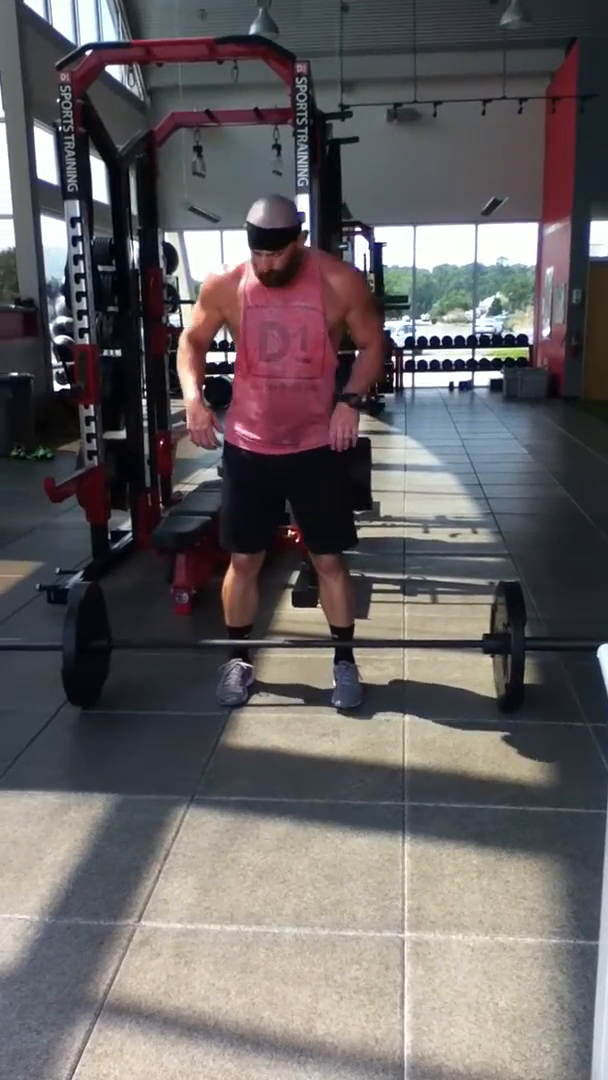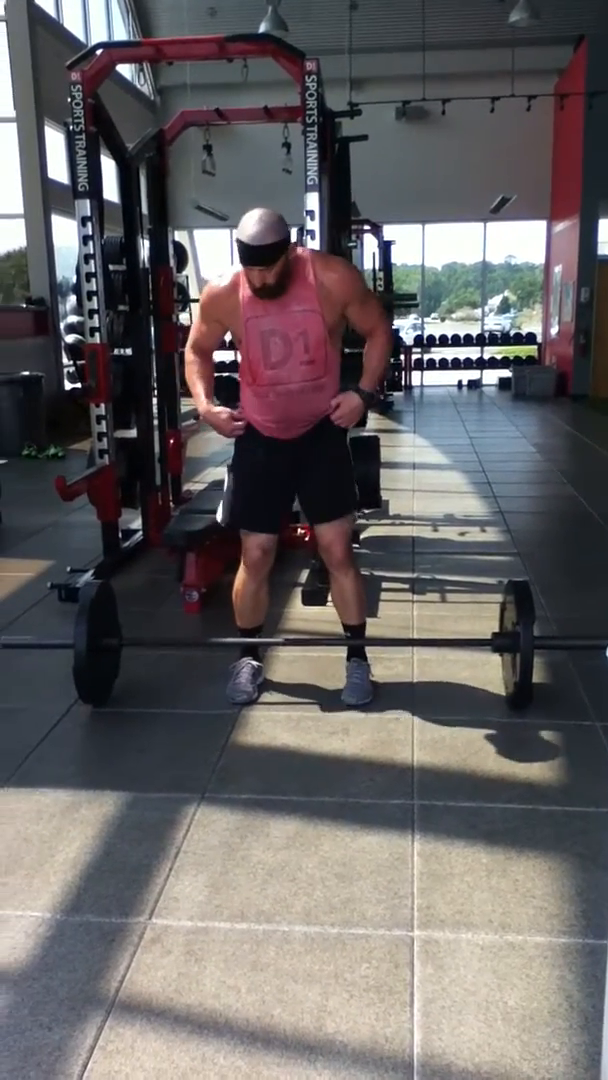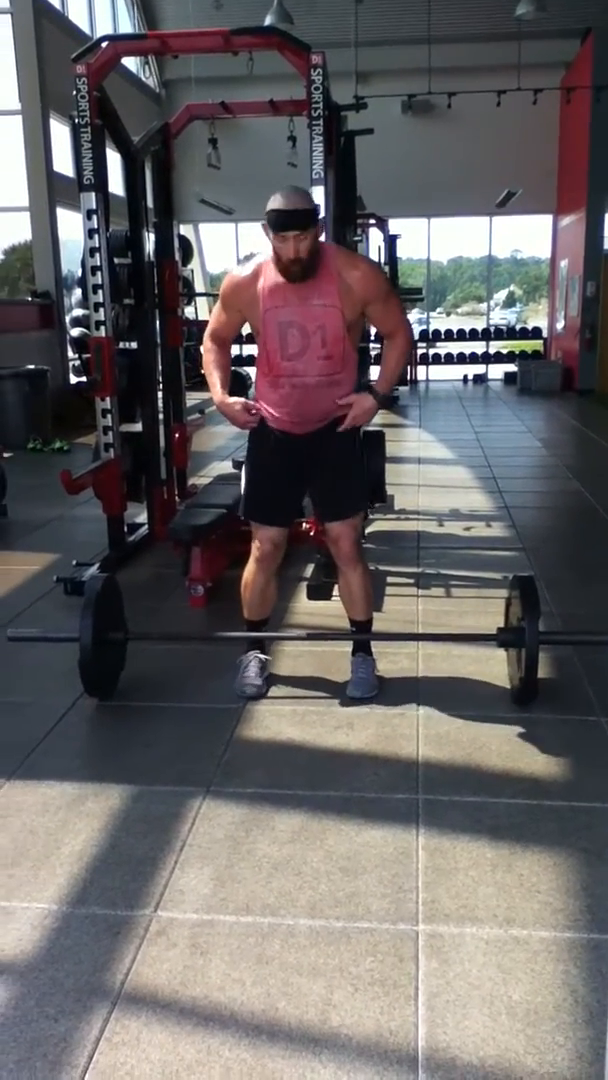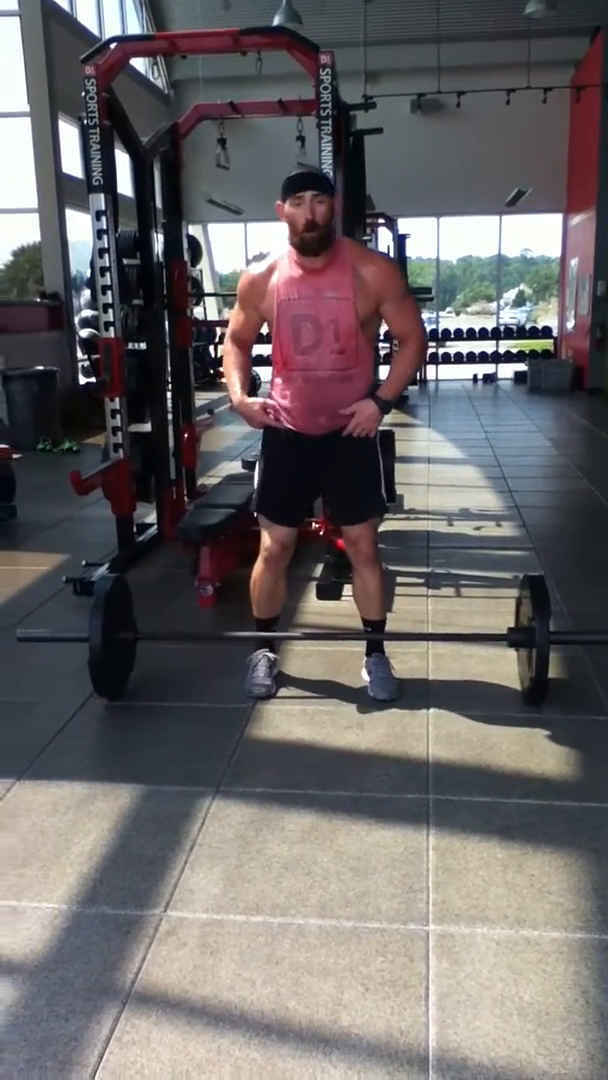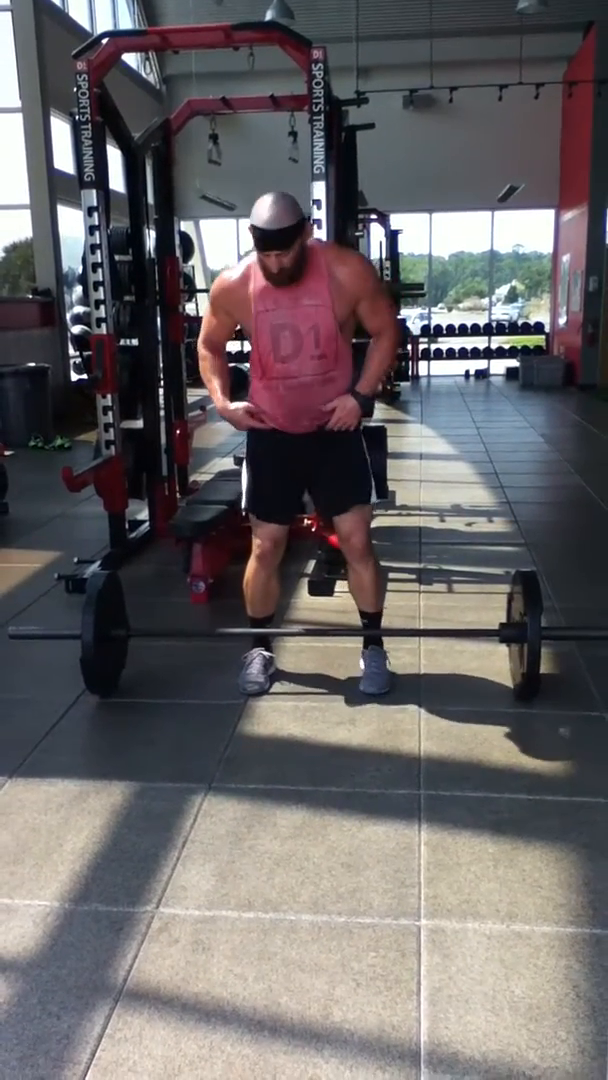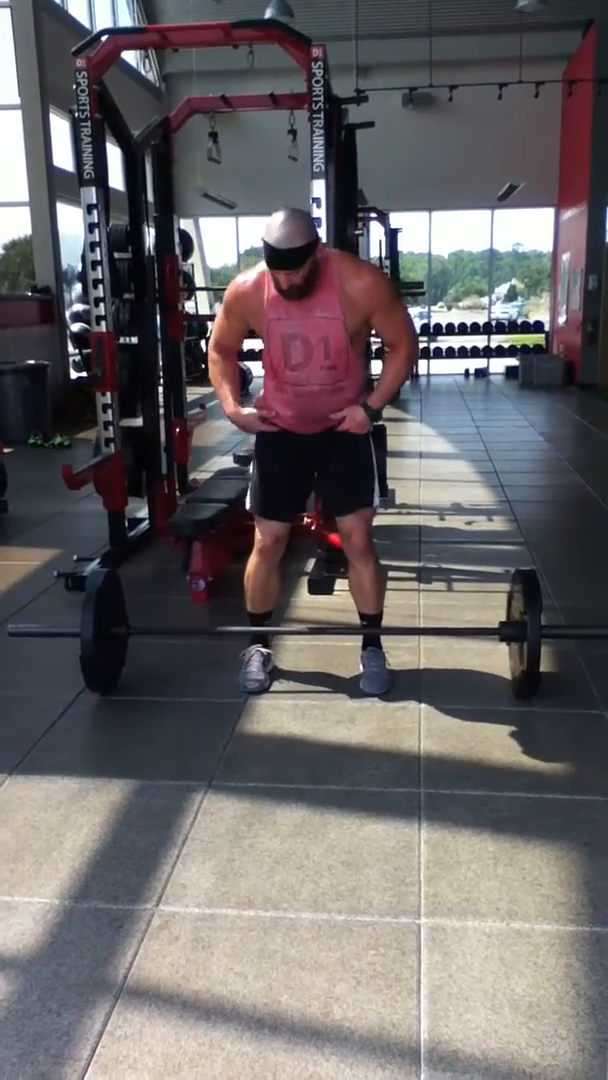
dt=0.4s
person 1, frame 1
left shoulder: (341, 282)
right shoulder: (224, 286)
left elbow: (373, 344)
right elbow: (192, 342)
left wrist: (351, 400)
right wrist: (193, 398)
left hip: (315, 445)
right hip: (248, 446)
left knee: (329, 560)
right knee: (243, 560)
left ankle: (344, 659)
right ankle: (239, 658)
person 1, frame 2
left shoulder: (334, 278)
right shoulder: (220, 295)
left elbow: (378, 330)
right elbow: (196, 351)
left wrist: (364, 393)
right wrist: (205, 404)
left hip: (322, 431)
right hip: (260, 437)
left knee: (337, 550)
right knee: (255, 556)
left ankle: (357, 657)
right ankle: (249, 656)
person 1, frame 3
left shoulder: (358, 276)
right shoulder: (242, 284)
left elbow: (398, 333)
right elbow: (215, 339)
left wrist: (377, 394)
right wrist: (220, 394)
left hip: (335, 429)
right hip: (273, 432)
left knee: (346, 544)
right knee: (265, 548)
left ankle: (362, 652)
right ankle: (255, 650)
person 1, frame 4
left shoulder: (373, 272)
right shoulder: (259, 280)
left elbow: (412, 338)
right elbow: (236, 341)
left wrist: (381, 400)
right wrist: (239, 395)
left hip: (350, 432)
right hip: (286, 433)
left knee: (363, 547)
right knee: (273, 549)
left ankle: (375, 653)
right ankle: (264, 650)
person 1, frame 5
left shoulder: (348, 272)
right shoulder: (232, 286)
left elbow: (386, 333)
right elbow: (210, 345)
left wrist: (361, 395)
right wrist: (221, 400)
left hip: (335, 428)
right hip: (270, 432)
left knee: (356, 540)
right knee: (266, 547)
left ankle: (373, 646)
right ankle: (260, 647)
person 1, frame 6
left shoulder: (361, 283)
right shoulder: (245, 291)
left elbow: (403, 345)
right elbow: (221, 350)
left wrist: (372, 406)
right wrist: (231, 406)
left hip: (344, 427)
right hip: (280, 430)
left knee: (357, 540)
right knee: (267, 543)
left ankle: (372, 646)
right ankle: (258, 644)
